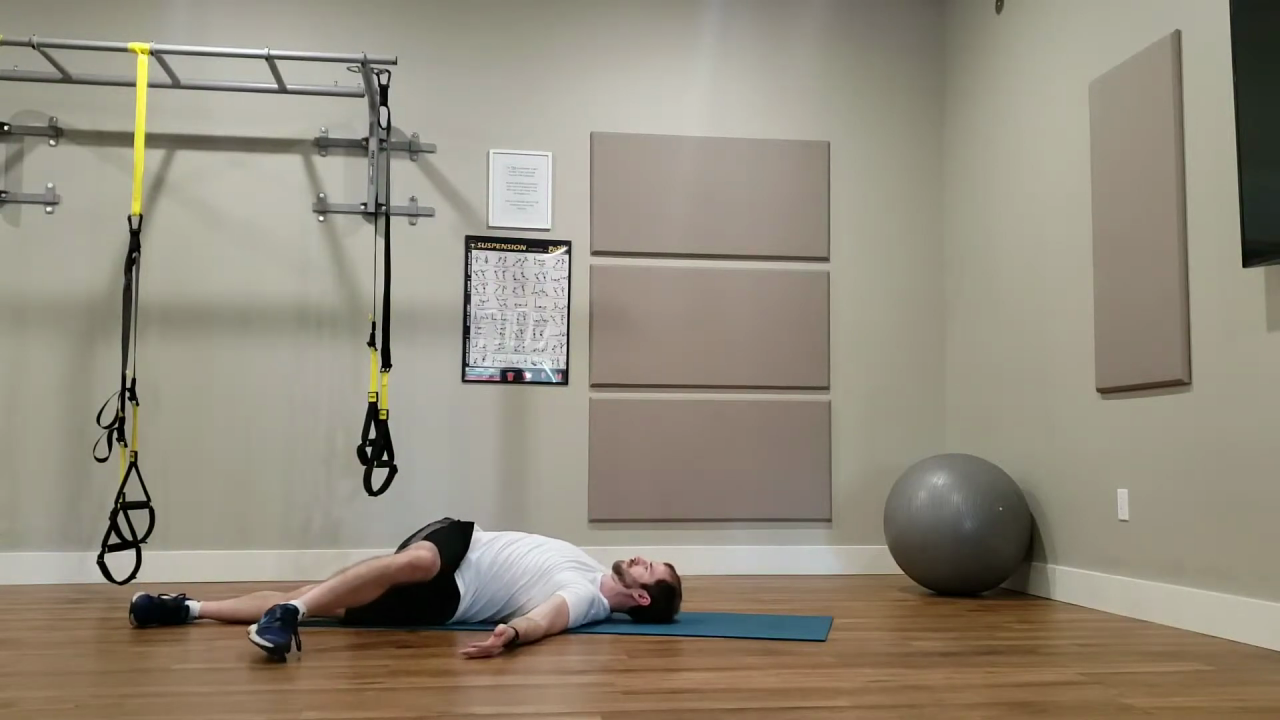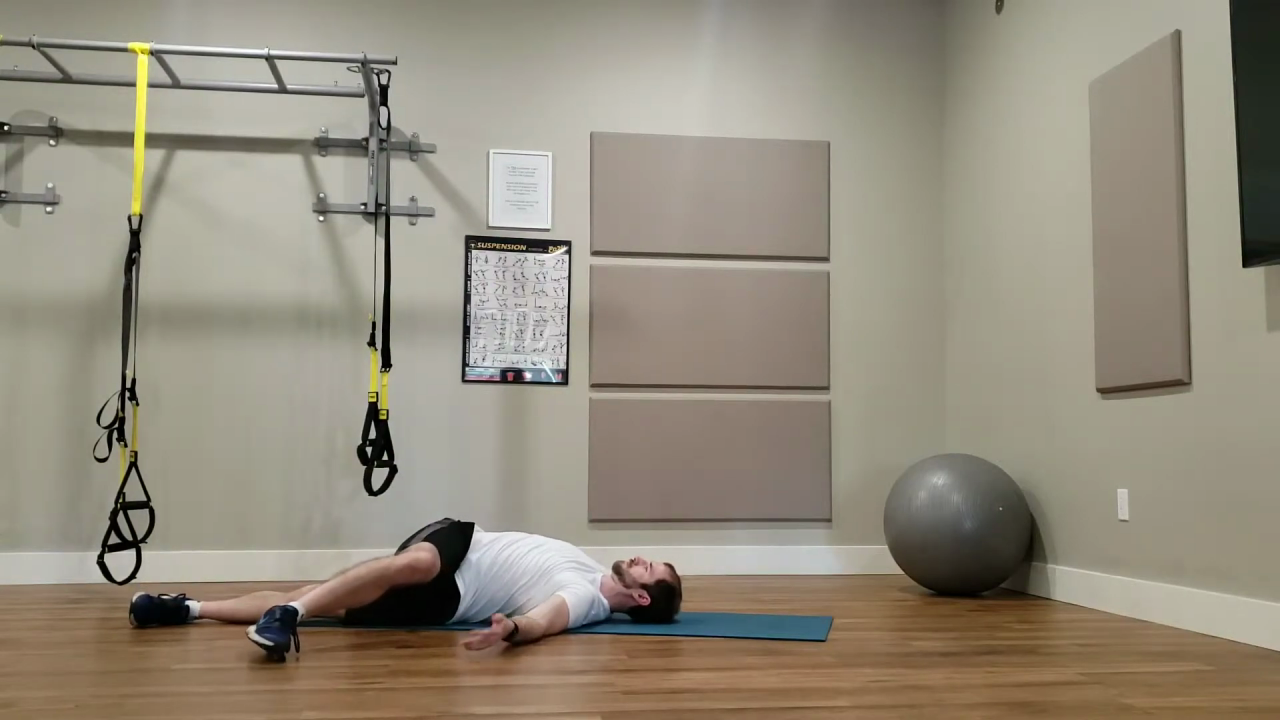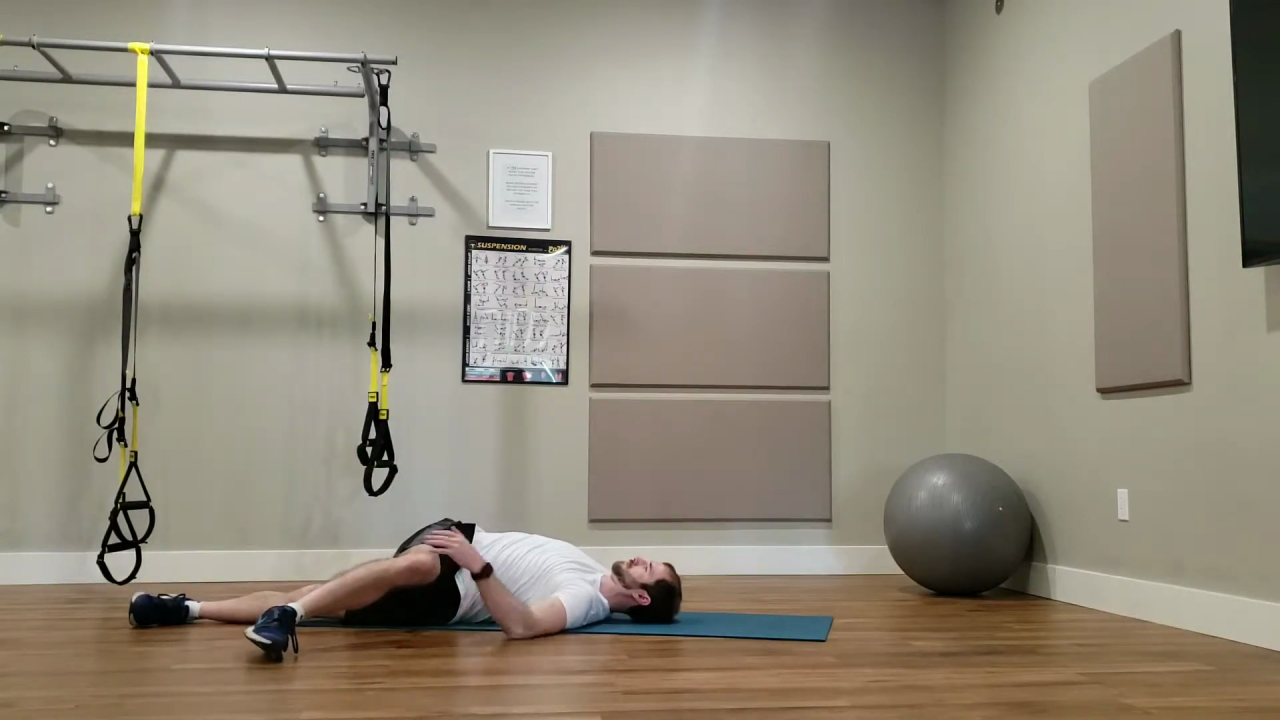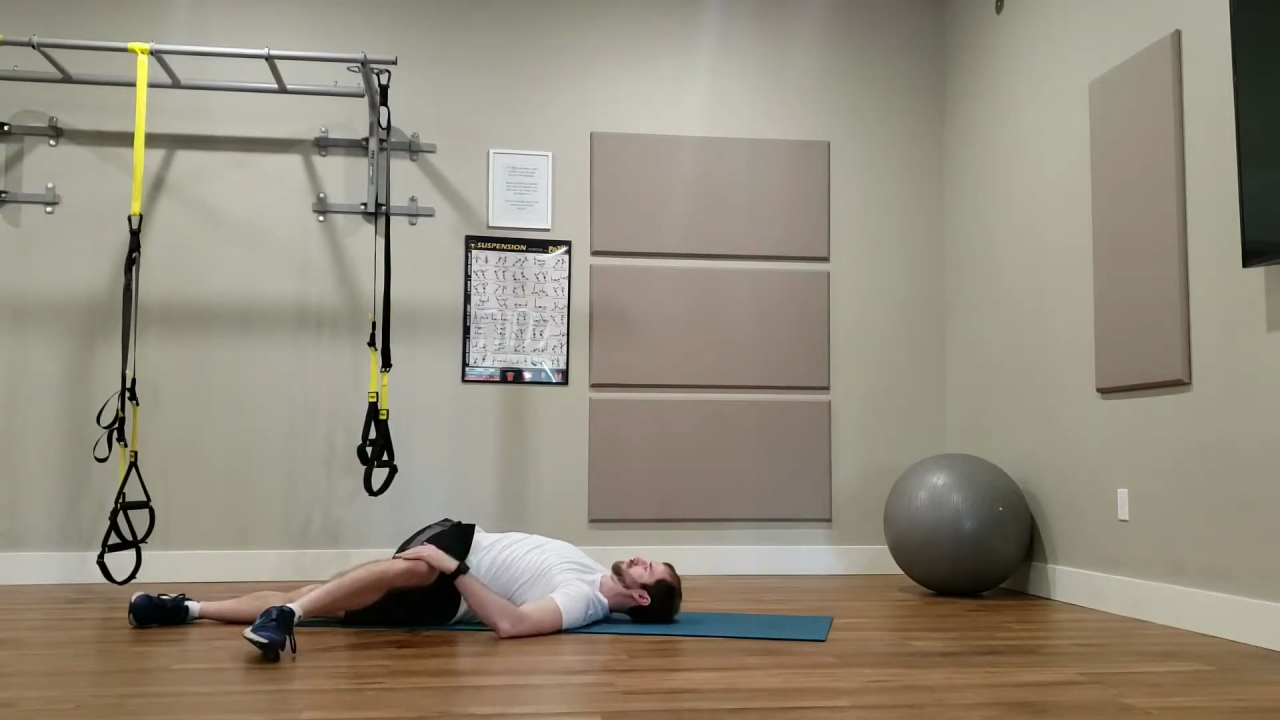
dt=0.3s
person 1, frame 1
left shoulder: (586, 600)
right shoulder: (594, 568)
left elbow: (541, 619)
left wrist: (509, 637)
left hip: (445, 599)
right knee: (414, 559)
left ankle: (220, 609)
person 1, frame 2
left shoulder: (586, 602)
right shoulder: (595, 570)
left elbow: (540, 622)
left wrist: (509, 628)
left hip: (447, 597)
left knee: (371, 587)
right knee: (413, 562)
left ankle: (189, 609)
person 1, frame 3
left shoulder: (587, 603)
right shoulder: (595, 568)
left elbow: (519, 622)
left wrist: (481, 568)
left hip: (443, 602)
left ankle: (239, 610)
person 1, frame 4
left shoulder: (585, 604)
right shoulder: (595, 569)
left elbow: (508, 622)
left wrist: (452, 570)
left hip: (445, 602)
left ankle: (237, 610)
